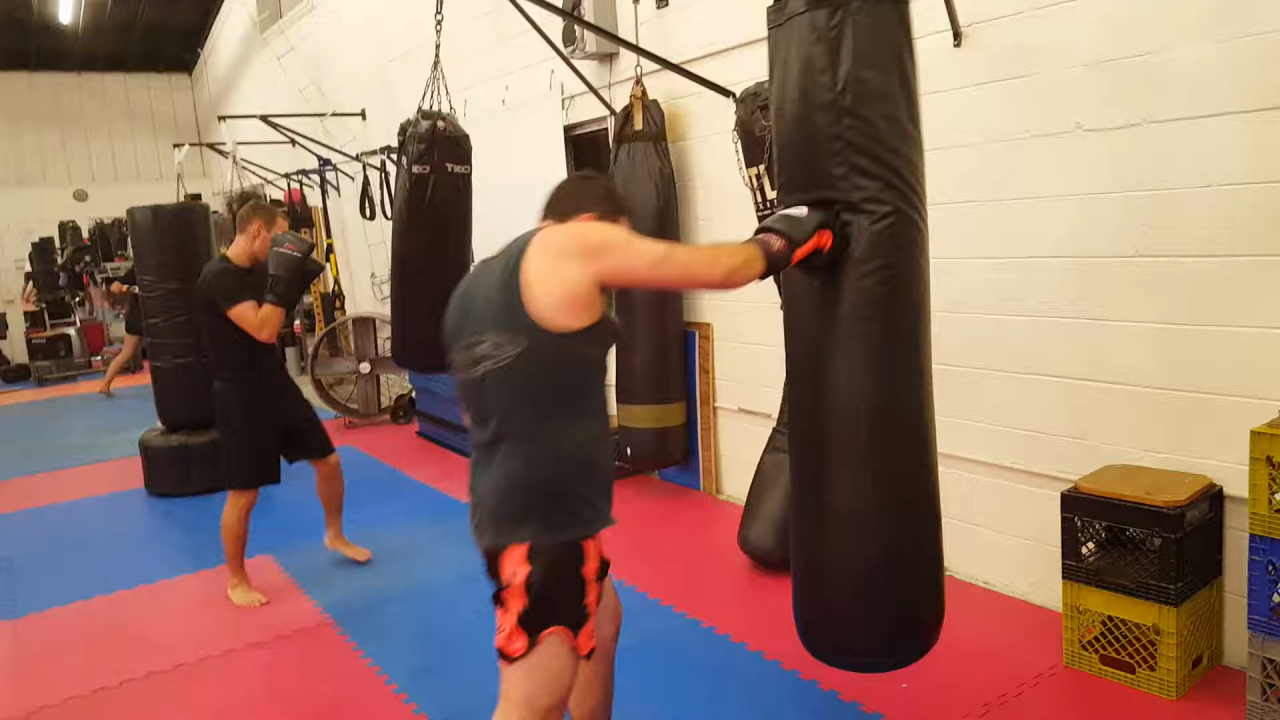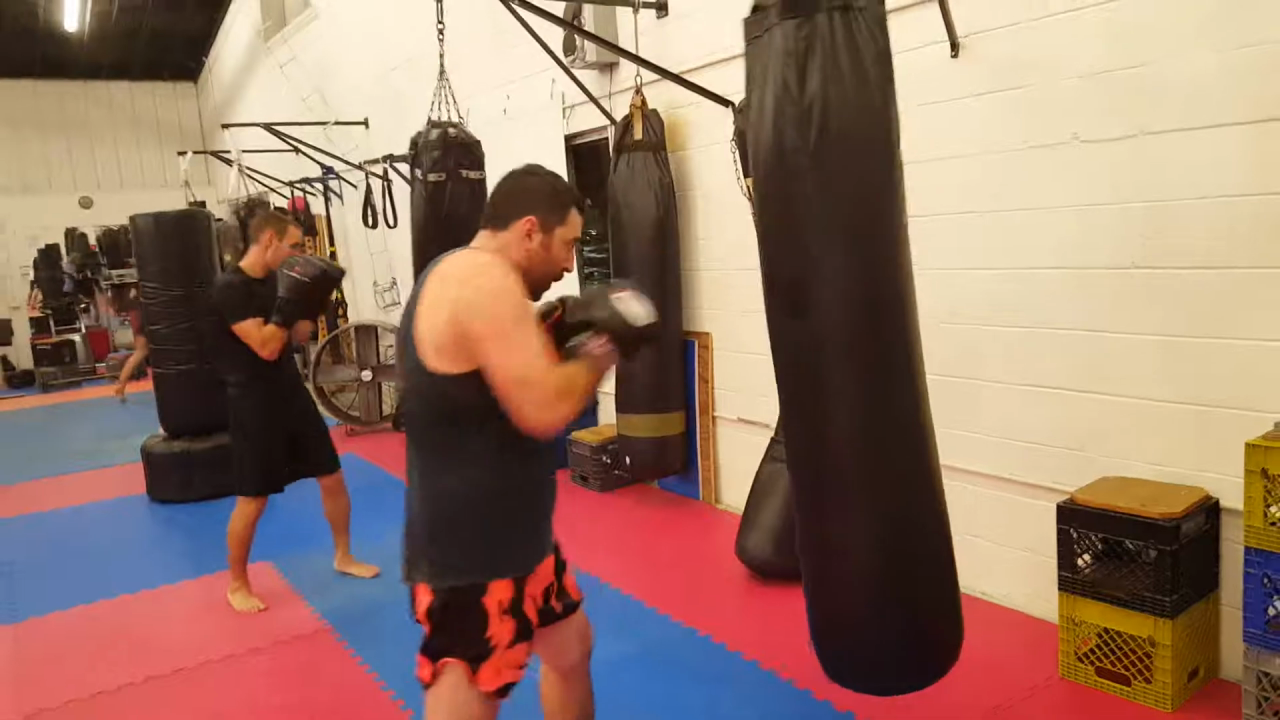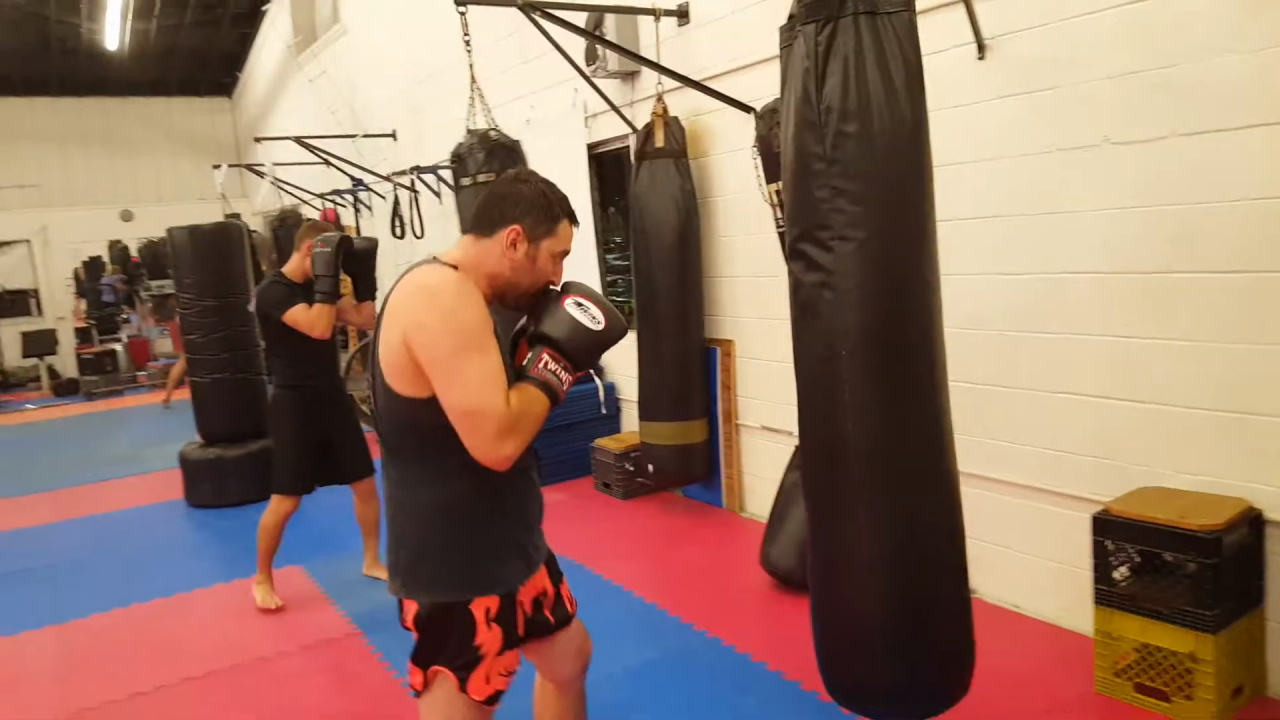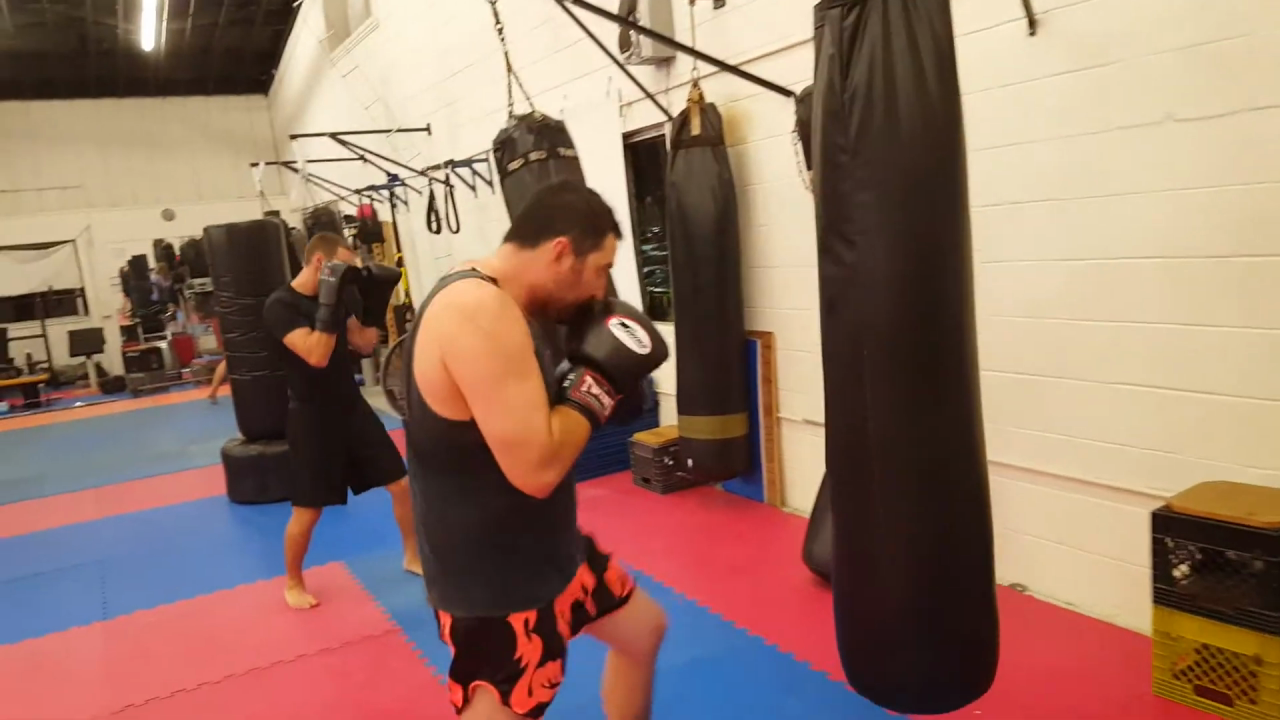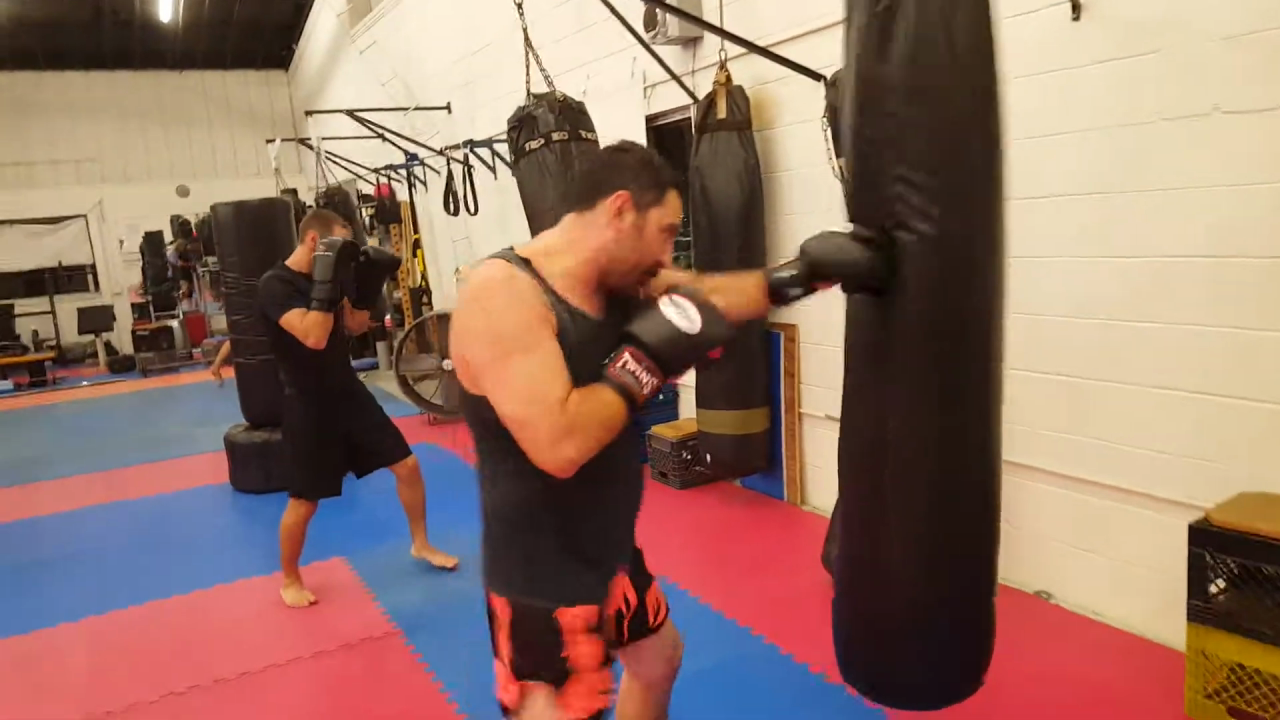
dt=0.3s
person 1, frame 1
left shoulder: (474, 286)
right shoulder: (575, 244)
right elbow: (704, 268)
right wrist: (777, 243)
left hip: (515, 503)
right hip: (546, 514)
left knee: (600, 618)
person 1, frame 2
left shoulder: (455, 282)
right shoulder: (481, 277)
right elbow: (544, 412)
left wrist: (554, 346)
right wrist: (600, 345)
left hip: (500, 531)
right hip: (470, 550)
left knee: (570, 644)
person 1, frame 3
left shoulder: (458, 293)
right shoulder: (441, 293)
right elbow: (496, 442)
left wrist: (539, 346)
right wrist: (557, 358)
left hip: (506, 543)
right hip: (457, 567)
left knee: (568, 657)
person 1, frame 4
left shoulder: (501, 303)
right shoulder: (477, 312)
right elbow: (535, 467)
left wrist: (585, 364)
right wrist: (598, 380)
left hip: (545, 549)
right hip: (495, 575)
left knee: (643, 630)
person 1, frame 5
left shoulder: (613, 280)
right shoulder: (502, 291)
left elbow: (709, 292)
right elbow: (560, 447)
left wrist: (797, 276)
right wrist: (642, 361)
left hip: (603, 550)
right hip: (543, 571)
left knee: (654, 664)
person 2, frame 1
left shoulder: (256, 269)
right shoulder: (219, 277)
right elbow: (263, 331)
left wrist: (295, 284)
right wrist: (282, 275)
left hip: (277, 385)
right hip: (241, 395)
left knee: (328, 461)
right knee: (243, 494)
left ankle: (335, 536)
right ankle: (236, 580)
person 2, frame 2
left shoulder: (275, 279)
right shoulder: (230, 288)
left elbow: (298, 335)
right elbow: (266, 348)
left hip: (292, 394)
right hip: (255, 403)
left knee: (333, 478)
right knee: (252, 501)
left ankle: (343, 557)
right ankle: (238, 585)
person 2, frame 3
left shoulder: (320, 282)
right shoulder: (274, 290)
left elbow: (366, 320)
right elbow: (320, 329)
left wrist: (362, 273)
right wrist: (325, 273)
left hip: (333, 398)
right hip: (295, 404)
left knee: (366, 485)
right knee: (286, 500)
left ankle: (372, 562)
right ankle: (262, 579)
person 2, frame 4
left shoulder: (337, 297)
right shoulder: (281, 305)
left elbow: (365, 343)
right elbow: (317, 356)
right wrist: (329, 301)
left hip: (352, 408)
right hip: (312, 417)
left knee: (401, 484)
right knee: (308, 510)
left ankle: (413, 557)
right ankle: (292, 582)
person 2, frame 5
left shoulder: (327, 274)
right shoulder: (276, 285)
left elbow: (352, 328)
right elbow: (316, 338)
left wrist: (368, 285)
right wrist: (326, 280)
left hip: (349, 393)
right hip: (308, 405)
left knee: (407, 466)
right knee: (303, 503)
left ankle: (421, 544)
right ankle: (290, 579)
